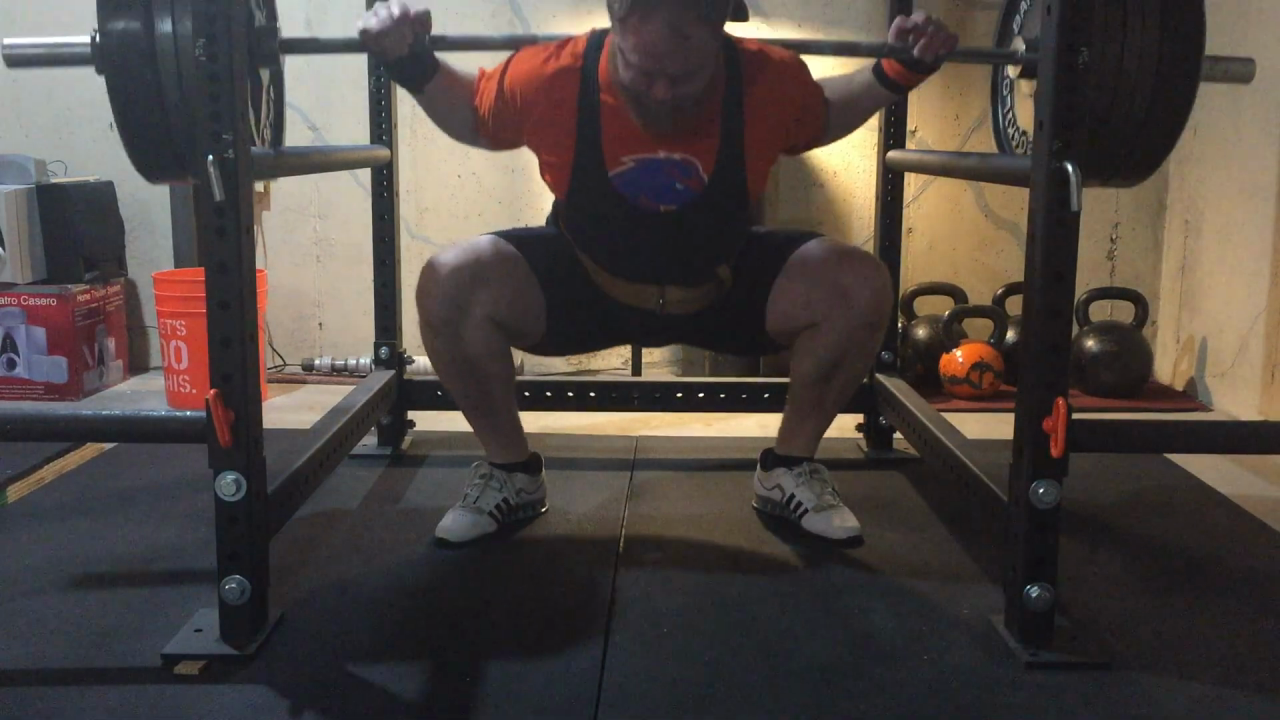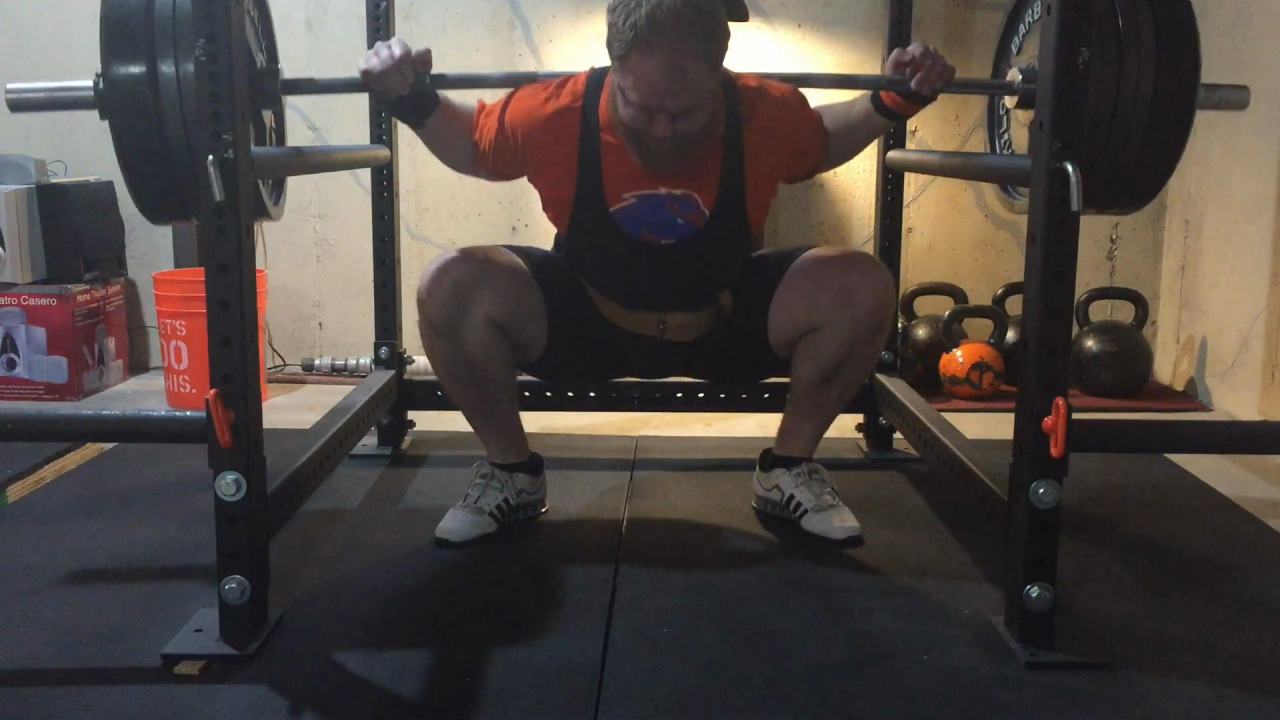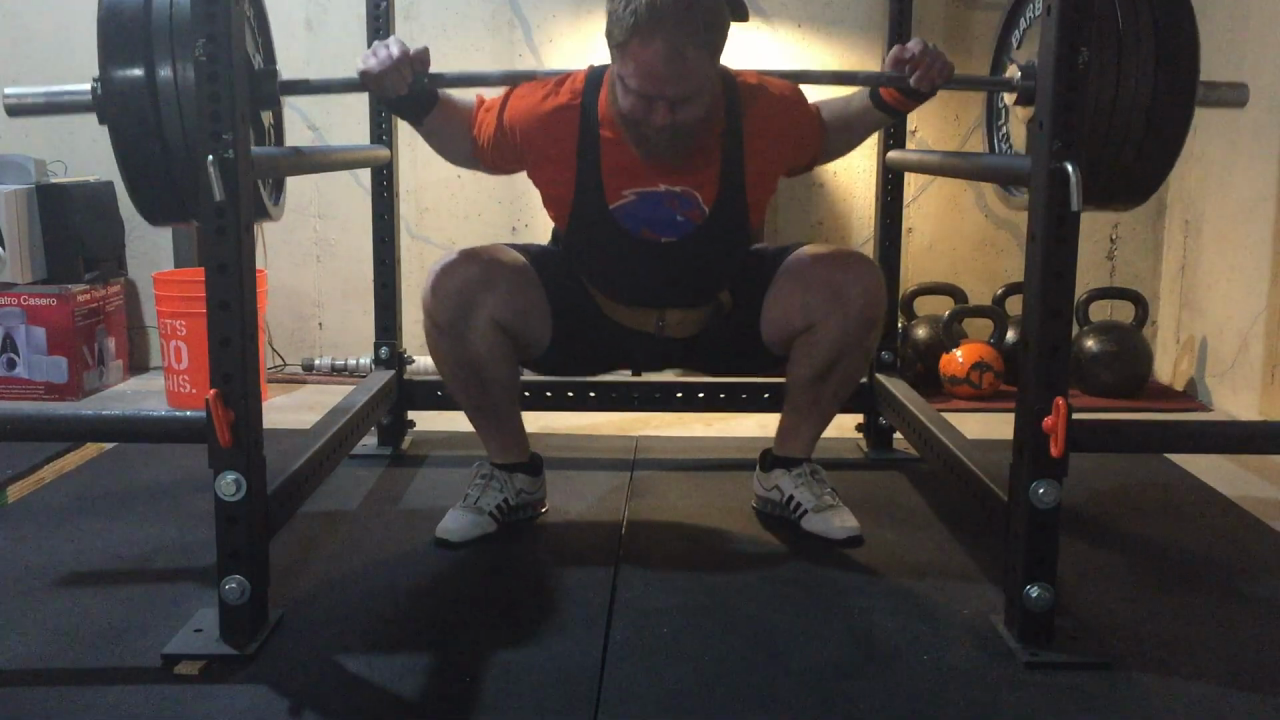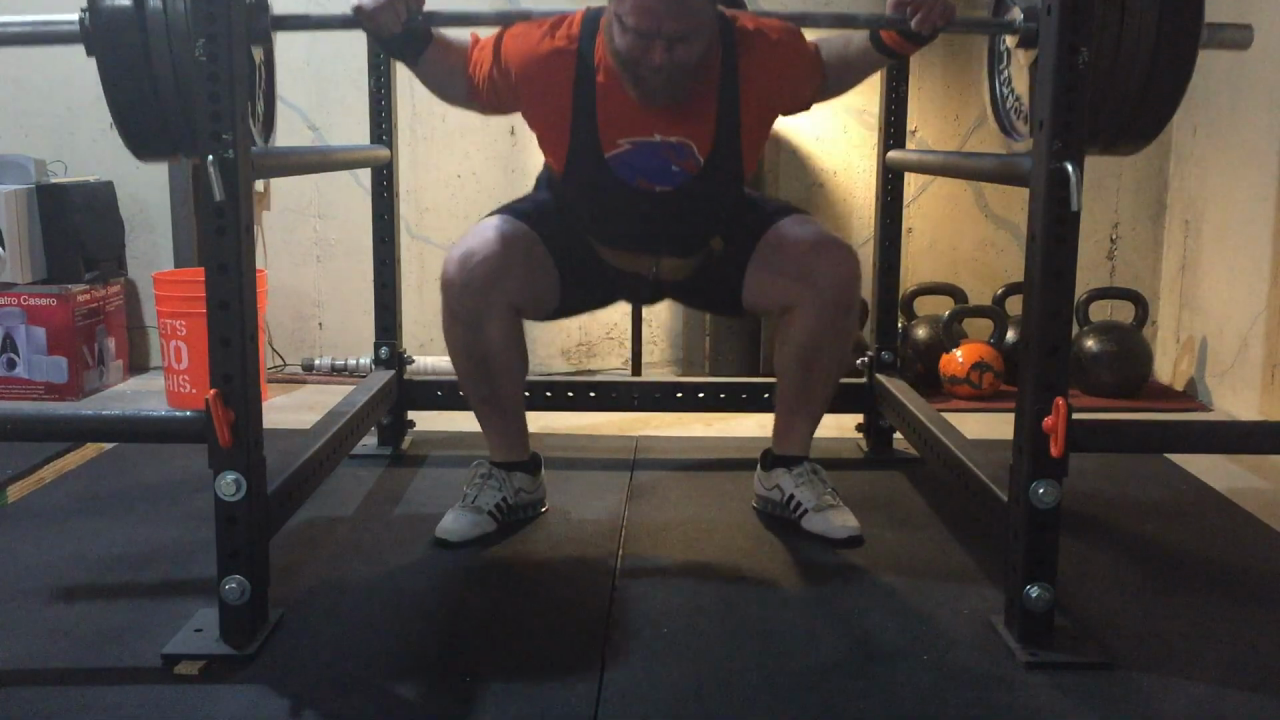
dt=0.3s
person 1, frame 1
left shoulder: (768, 83)
right shoulder: (551, 79)
left elbow: (820, 120)
right elbow: (475, 117)
left wrist: (894, 76)
right wrist: (413, 68)
left hip: (723, 282)
right hip: (585, 280)
left knee: (861, 291)
right knee: (449, 288)
left ankle: (789, 470)
right ankle: (510, 474)
person 1, frame 2
left shoulder: (768, 115)
right shoulder: (551, 115)
left elbow: (821, 145)
right elbow: (474, 147)
left wrist: (893, 103)
right wrist: (412, 101)
left hip: (723, 316)
right hip: (587, 315)
left knee: (864, 292)
right knee: (449, 290)
left ankle: (787, 470)
right ankle: (513, 474)
person 1, frame 3
left shoulder: (764, 111)
right shoulder: (551, 111)
left elbow: (819, 139)
right elbow: (473, 141)
left wrist: (893, 97)
right wrist: (410, 97)
left hip: (722, 309)
right hip: (585, 309)
left knee: (856, 289)
right knee: (455, 291)
left ankle: (787, 470)
right ankle: (512, 475)
person 1, frame 4
left shoulder: (762, 52)
right shoulder: (546, 53)
left elbow: (819, 73)
right elbow: (468, 80)
left hip: (716, 240)
right hip: (579, 238)
left knee: (830, 273)
right knee: (472, 274)
left ankle: (787, 468)
right ankle: (511, 472)
